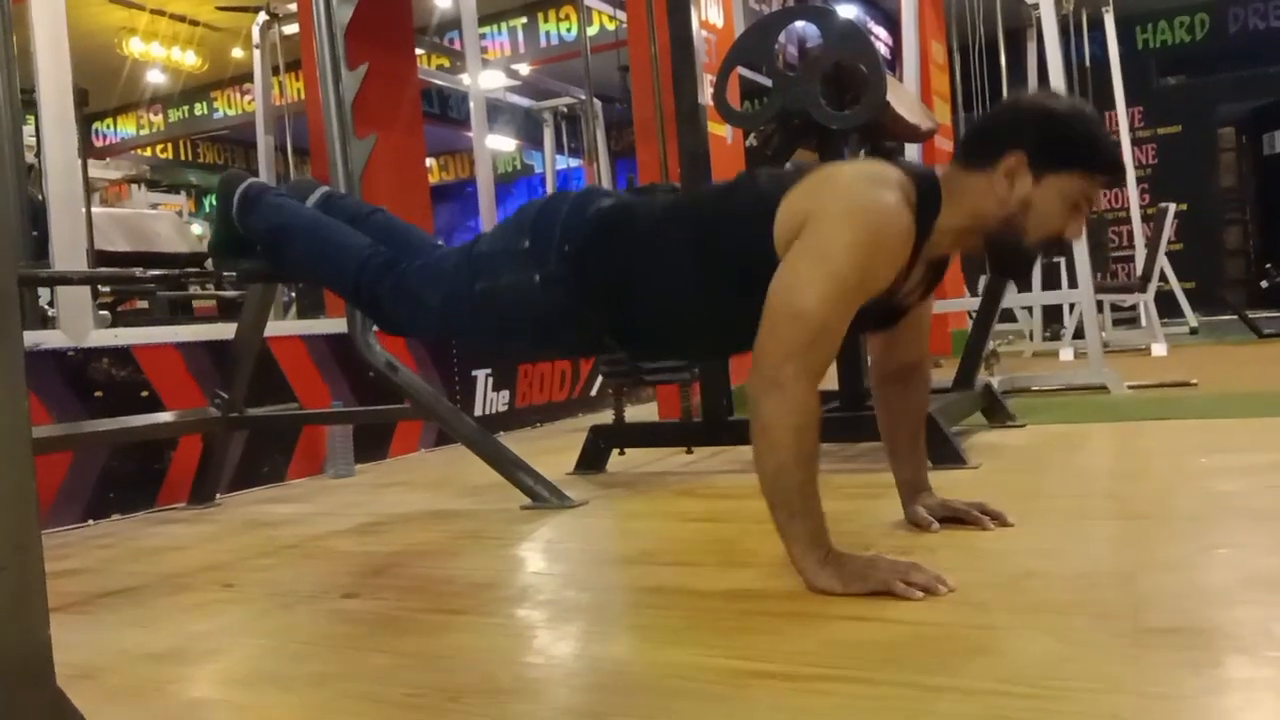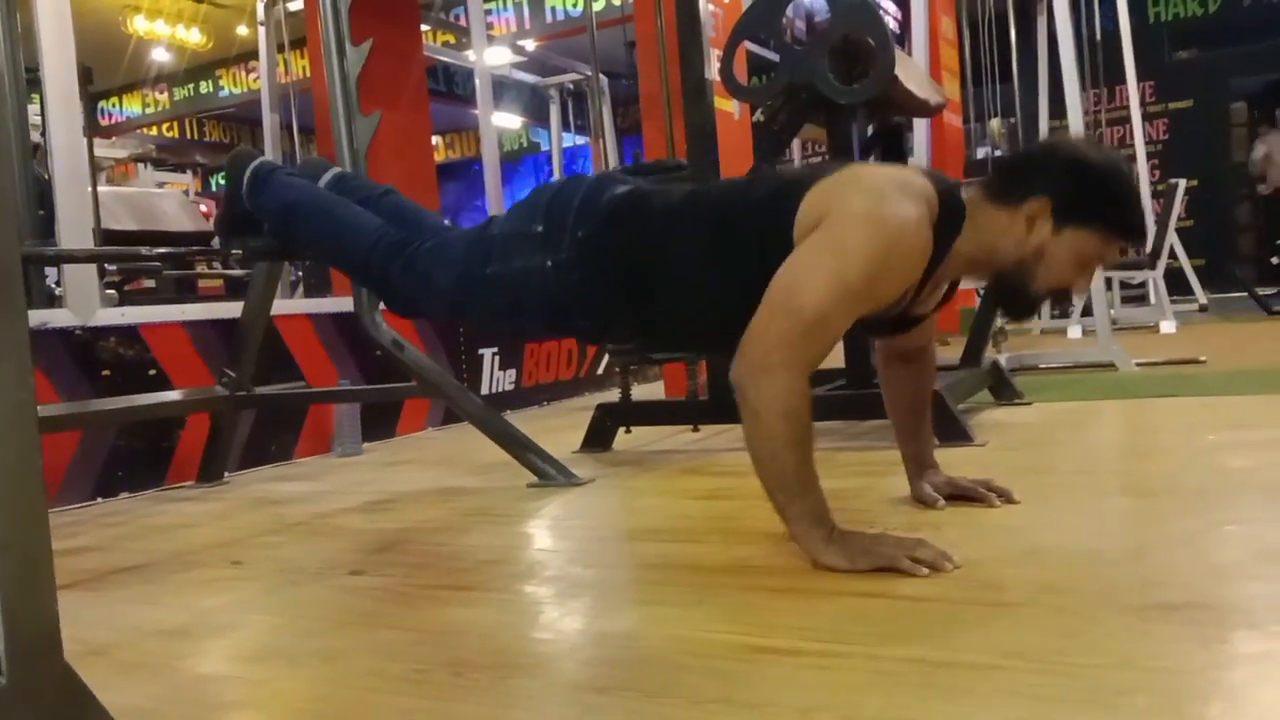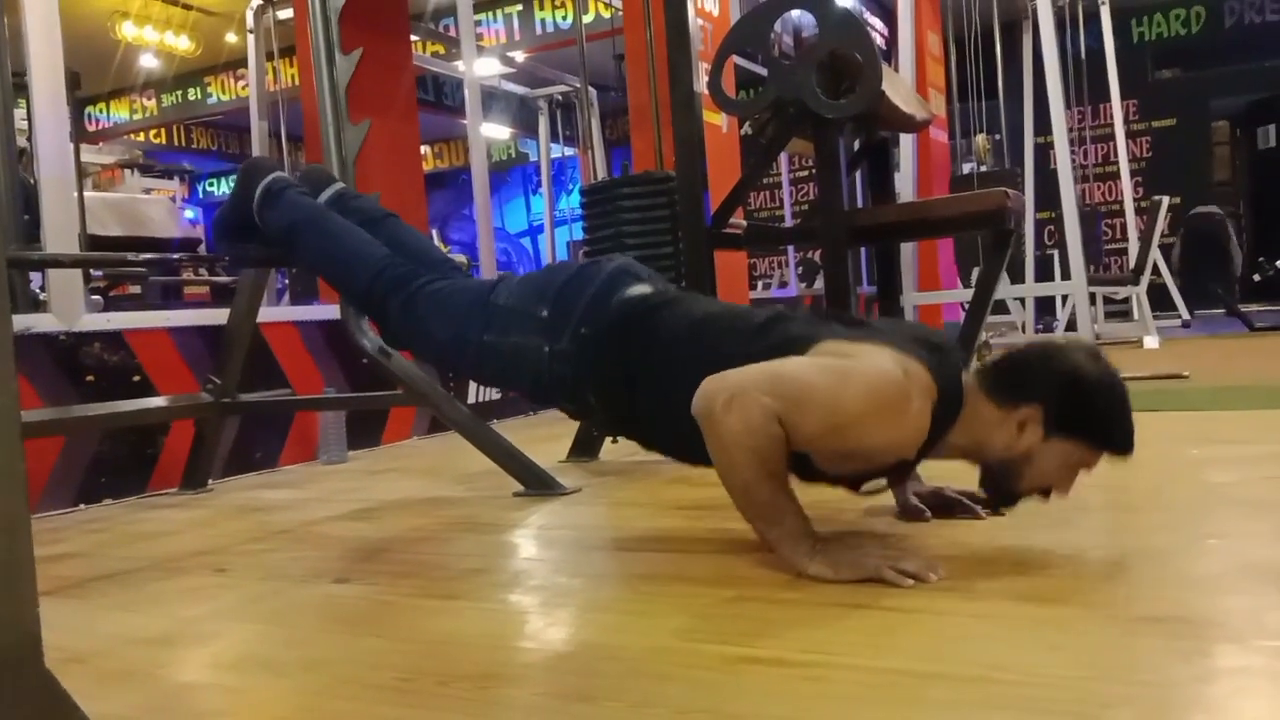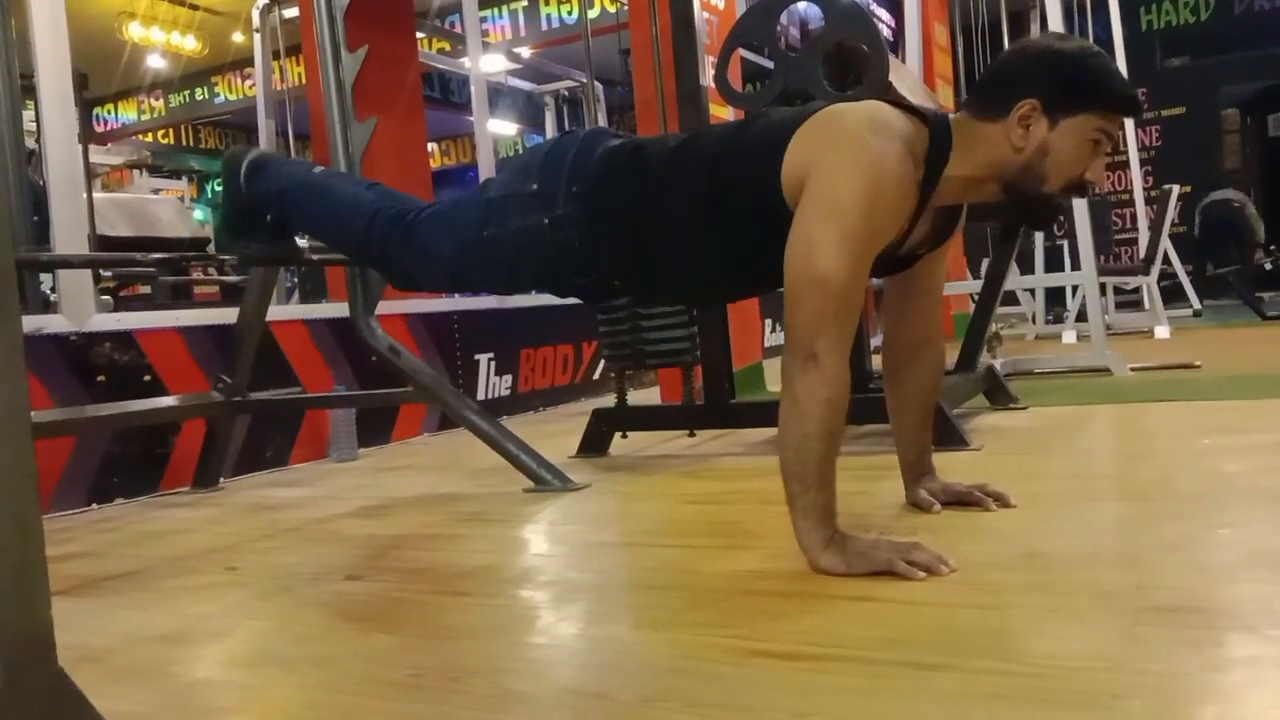
dt=1s
person 1, frame 1
left shoulder: (931, 227)
right shoulder: (876, 218)
left elbow: (900, 365)
right elbow: (782, 381)
left wrist: (917, 494)
right wrist: (818, 560)
left hip: (619, 265)
right hip: (574, 264)
left knee: (423, 273)
right knee: (401, 289)
left ankle: (317, 202)
right ankle: (258, 210)
person 1, frame 2
left shoulder: (945, 247)
right shoulder: (893, 227)
left elbow: (904, 351)
right elbow: (765, 368)
left wrist: (923, 471)
right wrist: (820, 538)
left hip: (631, 253)
right hip: (585, 250)
left knee: (430, 256)
right knee: (411, 274)
left ankle: (331, 185)
right ankle: (263, 190)
person 1, frame 3
left shoulder: (944, 370)
right shoulder: (896, 405)
right elbow: (726, 401)
left wrist: (906, 483)
right wrist: (805, 549)
left hip: (639, 309)
right hip: (588, 337)
left knee: (437, 288)
right knee: (408, 302)
left ankle: (326, 195)
right ankle: (269, 198)
person 1, frame 4
left shoulder: (945, 187)
right shoulder: (876, 163)
left elbow: (913, 337)
right elbow: (814, 355)
left wrist: (919, 475)
right wrist: (822, 539)
left hip: (622, 229)
right hip: (578, 207)
left knee: (417, 245)
right knee: (406, 247)
left ankle: (286, 184)
right ankle: (263, 181)
